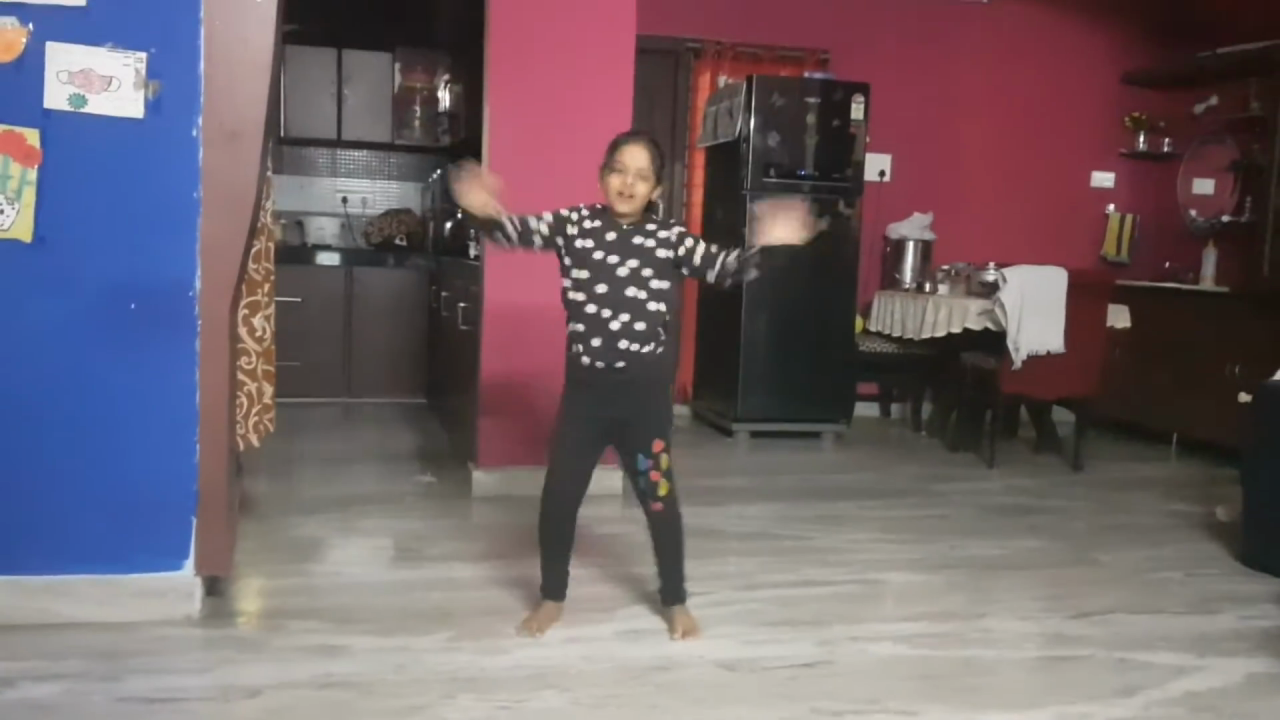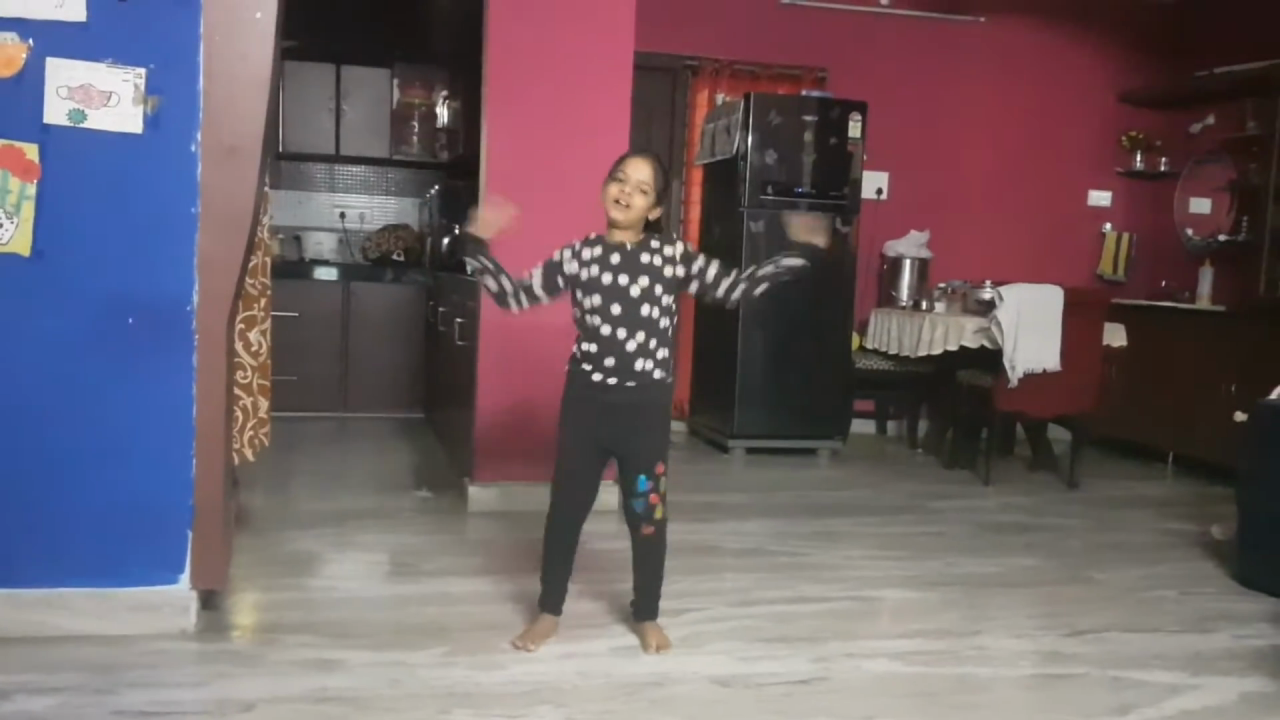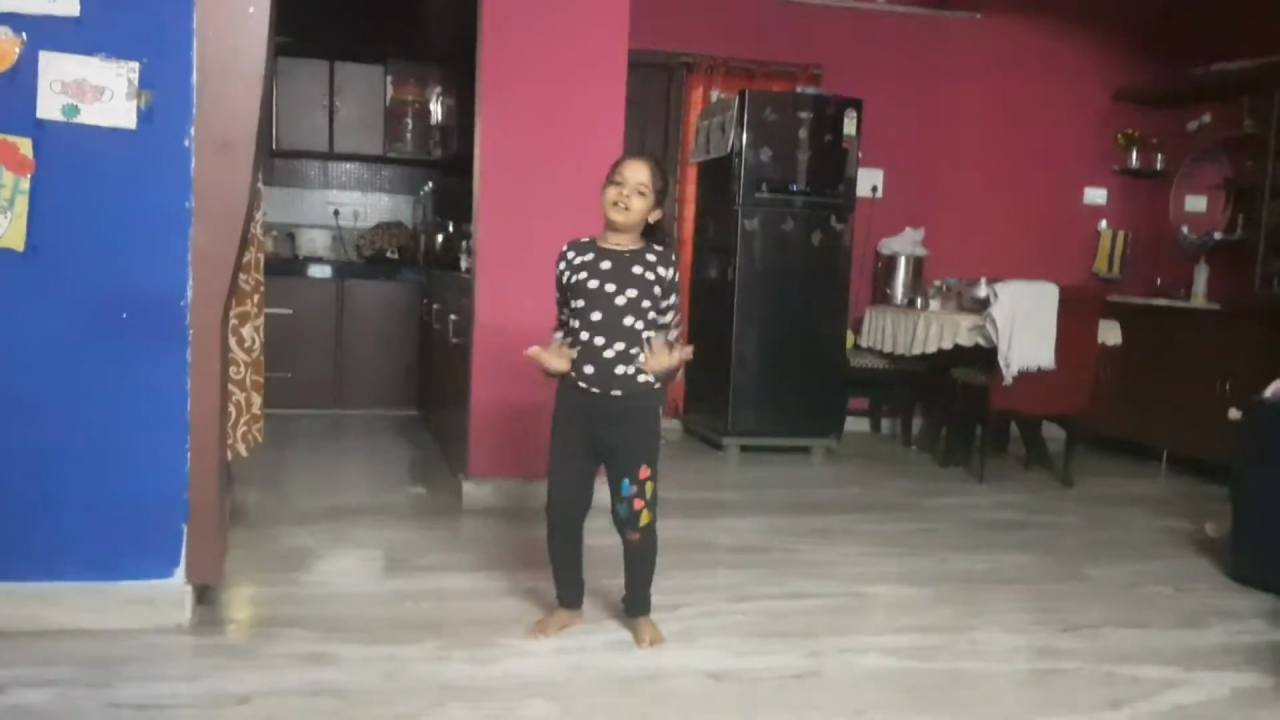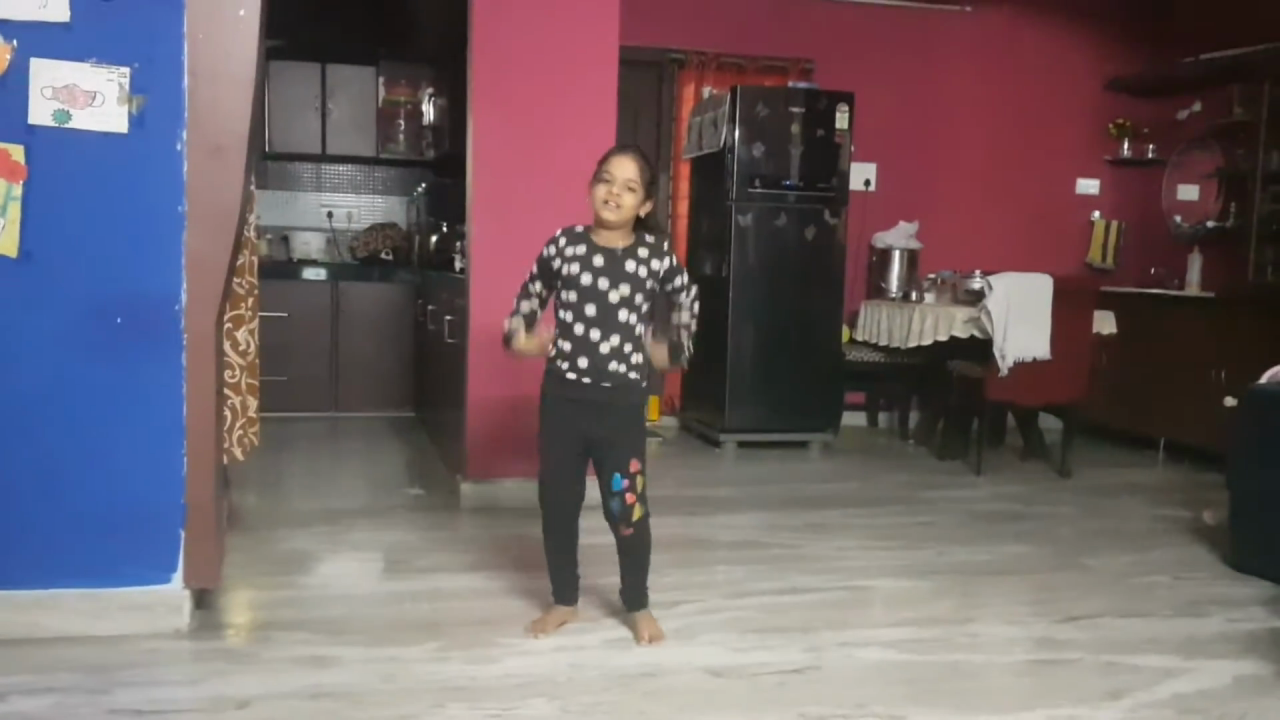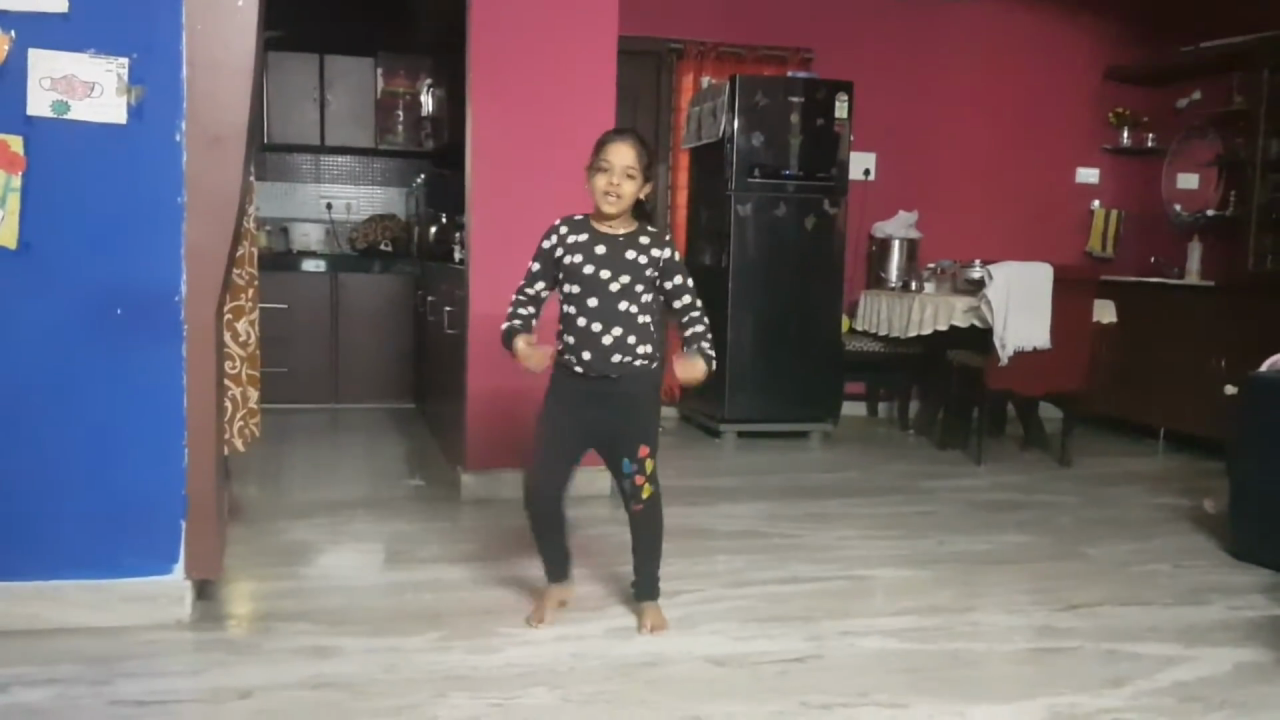
dt=0.4s
person 1, frame 1
left shoulder: (670, 239)
right shoulder: (572, 223)
left elbow: (727, 268)
right elbow: (510, 231)
left wrist: (763, 242)
right wrist: (482, 208)
left hip: (645, 388)
right hip: (587, 387)
left knee: (659, 496)
right knee: (559, 496)
left ankle: (674, 599)
right ankle: (552, 597)
person 1, frame 2
left shoulder: (672, 255)
right shoulder: (577, 254)
left elbow: (737, 286)
right elbow: (513, 295)
left wrist: (801, 252)
right wrist: (476, 241)
left hip: (645, 405)
right hip: (587, 400)
left knee: (647, 517)
right knee: (565, 509)
left ankle: (647, 615)
right ankle: (549, 610)
person 1, frame 3
left shoulder: (662, 265)
right shoulder: (574, 256)
left elbow: (671, 338)
right elbow: (563, 330)
left wrist: (666, 361)
right wrist: (553, 357)
left hip: (635, 410)
right hip: (576, 405)
left knee: (636, 518)
right knee: (563, 510)
left ankle: (639, 611)
right ankle: (568, 604)
person 1, frame 4
left shoulder: (656, 254)
right shoulder: (562, 245)
left elbow: (686, 300)
right elbow: (532, 294)
left wrist: (674, 346)
right wrist: (520, 333)
left hip: (621, 402)
right hip: (563, 397)
left knee: (627, 511)
right knee: (558, 504)
left ankle: (637, 606)
right ankle: (564, 600)
person 1, frame 5
left shoulder: (657, 247)
right shoulder: (561, 236)
left elbow: (690, 308)
right elbow: (526, 297)
left wrist: (700, 354)
right wrist: (519, 337)
left hip: (633, 390)
right hip: (571, 385)
left knee: (641, 495)
right knee: (540, 488)
left ankle: (647, 596)
right ankle: (557, 580)
